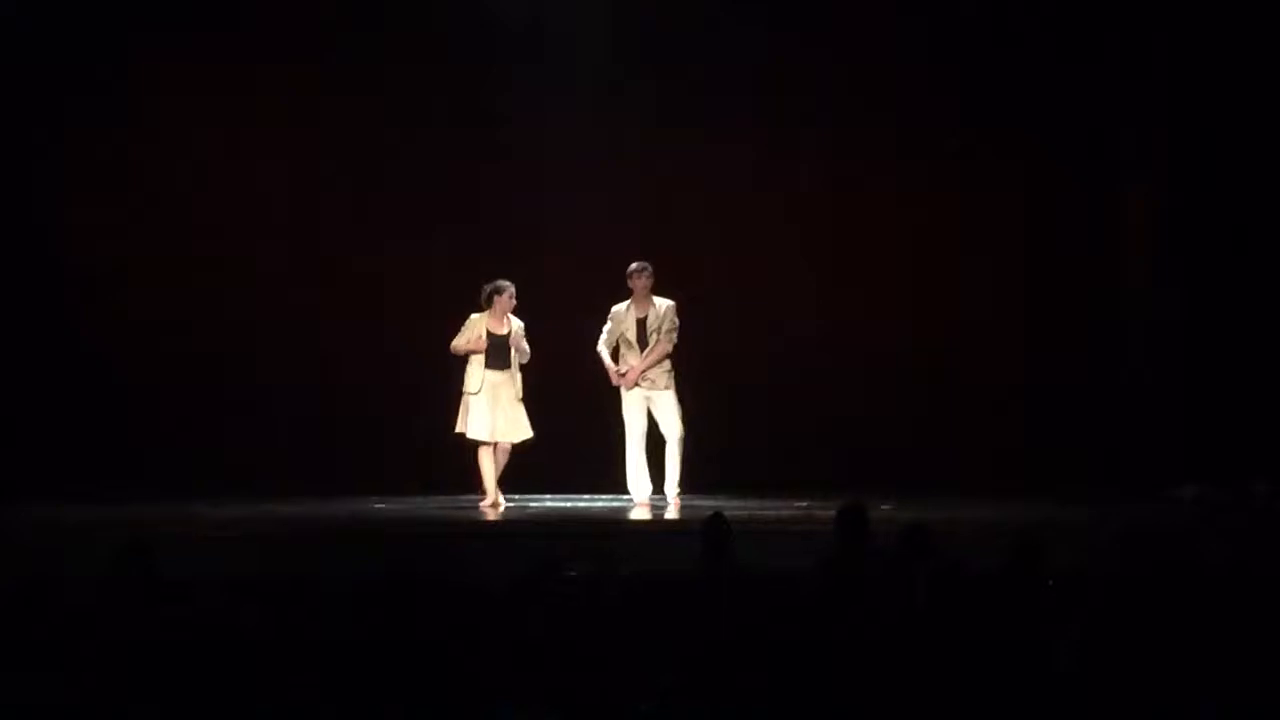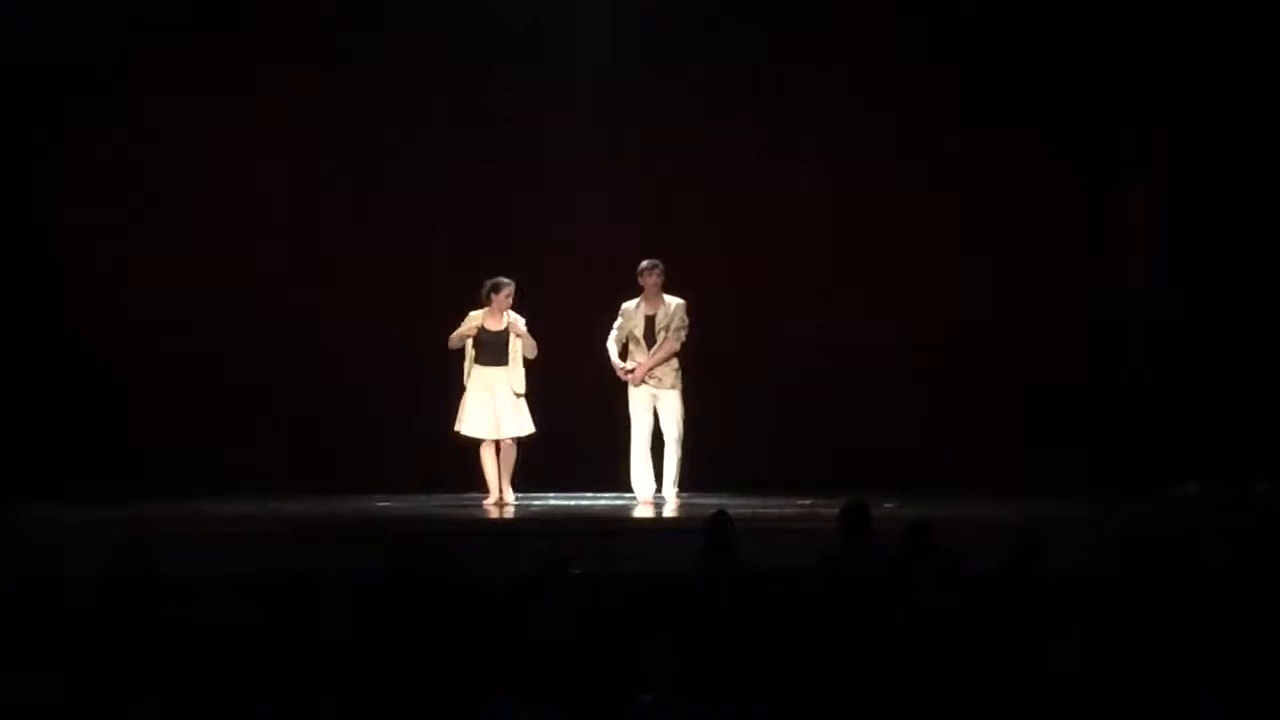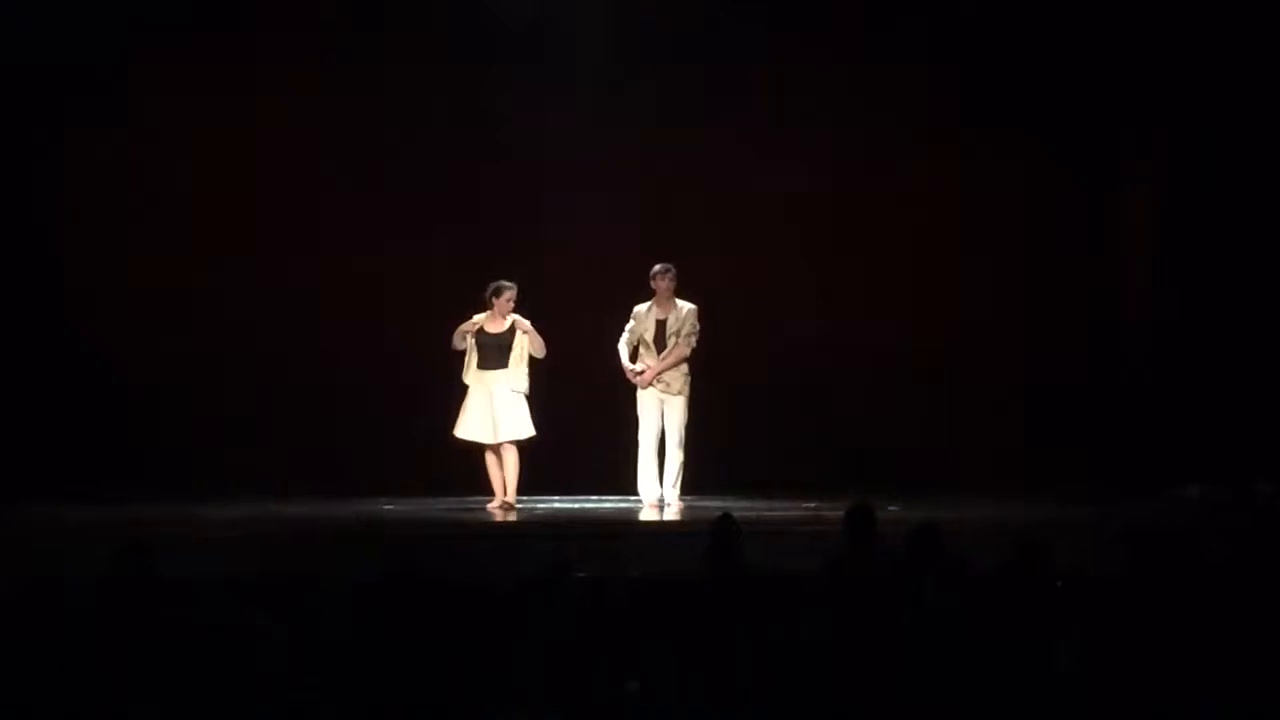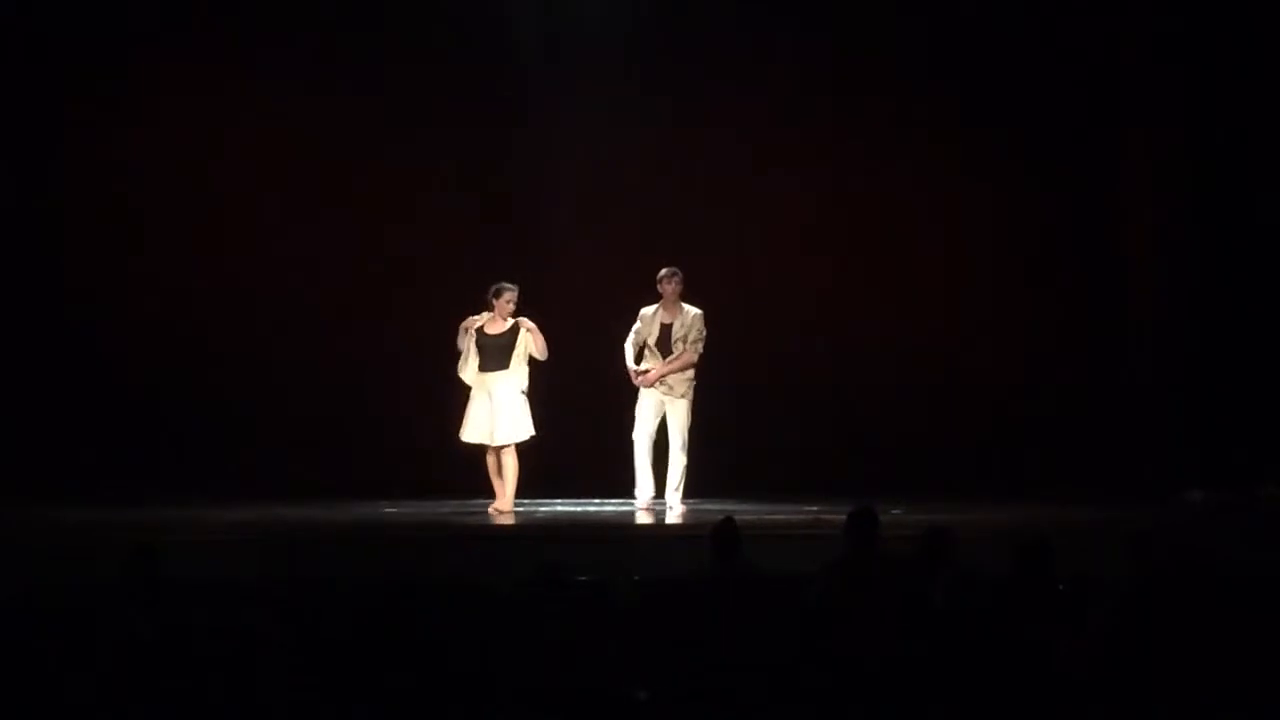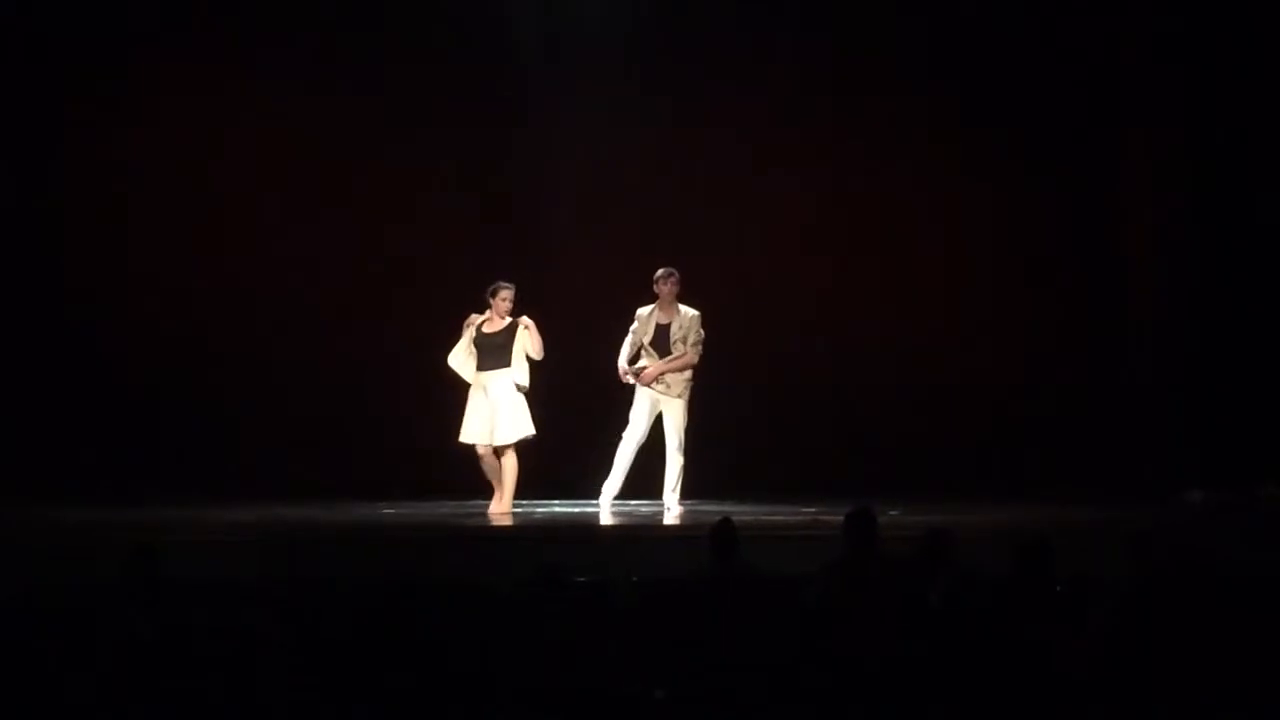
dt=0.2s
person 1, frame 1
left shoulder: (666, 307)
right shoulder: (618, 312)
left elbow: (666, 345)
right elbow: (603, 344)
left wrist: (638, 369)
right wrist: (610, 365)
left hip: (661, 380)
right hip: (632, 382)
left knee: (675, 433)
right knee: (635, 438)
left ankle: (672, 490)
right ankle: (641, 495)
person 1, frame 2
left shoulder: (676, 306)
right shoulder: (628, 309)
left elbow: (674, 344)
right elbow: (613, 339)
left wrist: (645, 366)
right wrist: (616, 361)
left hip: (668, 378)
right hip: (639, 380)
left knee: (673, 435)
right knee: (640, 436)
left ankle: (670, 490)
right ankle: (644, 492)
person 1, frame 3
left shoulder: (688, 311)
right shoulder: (640, 312)
left elbow: (683, 349)
right elbow: (625, 341)
left wrist: (654, 370)
right wrist: (626, 363)
left hip: (676, 383)
right hip: (648, 383)
left knee: (675, 440)
right knee: (648, 438)
left ankle: (672, 495)
right ankle: (650, 495)
person 1, frame 4
left shoulder: (694, 316)
right shoulder: (647, 314)
left elbow: (691, 355)
right elbow: (631, 342)
left wrist: (659, 371)
right wrist: (630, 364)
left hip: (680, 386)
right hip: (651, 385)
left knee: (678, 444)
right knee: (642, 436)
left ankle: (674, 499)
right ankle: (643, 494)
person 1, frame 5
left shoulder: (691, 317)
right shoulder: (643, 314)
left elbow: (692, 357)
right elbow: (631, 342)
left wrist: (659, 369)
right wrist: (622, 362)
left hip: (676, 387)
right hip: (648, 385)
left knee: (675, 444)
right knee: (633, 436)
left ankle: (671, 500)
right ankle: (610, 490)
person 2, frame 1
left shoulder: (515, 324)
right shoulder: (476, 321)
left elbow: (524, 358)
right elbow: (454, 347)
left wrist: (521, 347)
right wrist: (472, 347)
left hip: (506, 385)
right hip: (481, 385)
left knee: (506, 443)
right knee: (485, 441)
left ankle: (492, 484)
right ankle: (491, 493)
person 2, frame 2
left shoulder: (515, 321)
right shoulder: (475, 318)
left elbow: (532, 353)
right elbow: (452, 343)
left wrist: (523, 334)
right wrist: (464, 334)
left hip: (506, 382)
right hip: (480, 382)
left knee: (508, 439)
right knee: (486, 439)
left ankle: (506, 484)
right ankle: (494, 492)
person 2, frame 3
left shoulder: (518, 324)
right shoulder: (478, 321)
left elbow: (541, 353)
right elbow: (457, 345)
left wrist: (530, 330)
right wrist: (461, 330)
left hip: (507, 385)
right hip: (481, 385)
left knee: (507, 441)
right knee: (488, 443)
left ankle: (510, 495)
right ankle: (498, 495)
person 2, frame 4
left shoulder: (520, 328)
right shoulder: (480, 324)
left elbow: (542, 354)
right elbow: (463, 348)
left wrist: (534, 329)
right wrist: (462, 328)
left hip: (507, 387)
right hip: (482, 387)
left knee: (506, 445)
right knee: (490, 447)
left ankle: (508, 500)
right ankle: (499, 497)
person 2, frame 5
left shoulder: (517, 327)
right shoulder: (479, 325)
left elbow: (538, 354)
right elbow: (465, 354)
left wrist: (531, 326)
right wrist: (467, 327)
left hip: (505, 387)
right hip: (480, 387)
left knee: (506, 446)
right knee: (482, 449)
left ankle: (506, 502)
right ankle: (498, 491)
